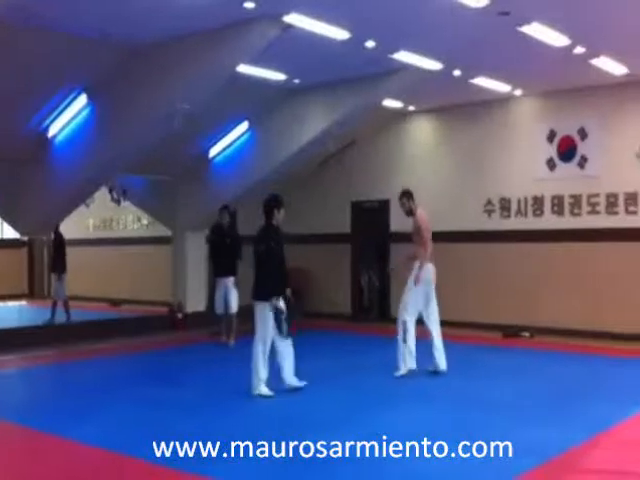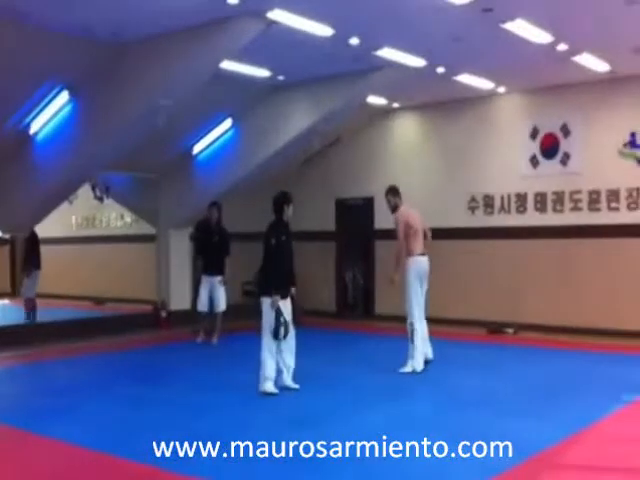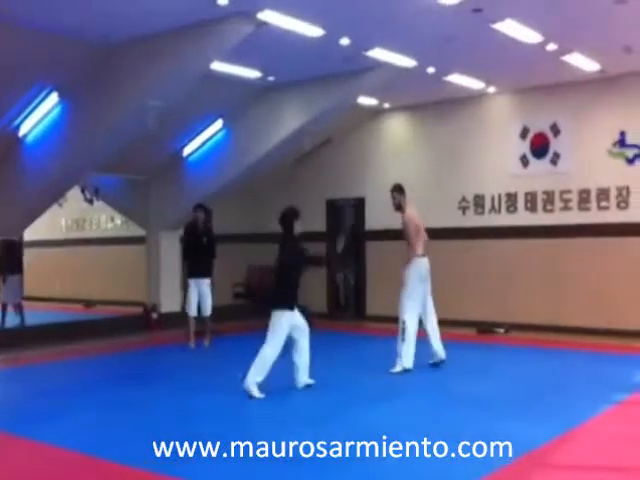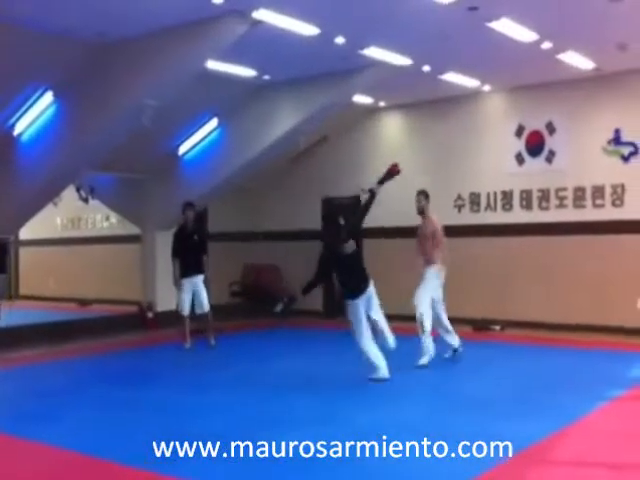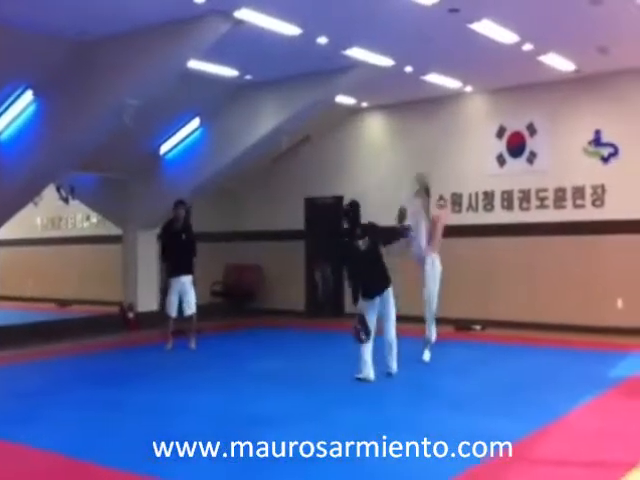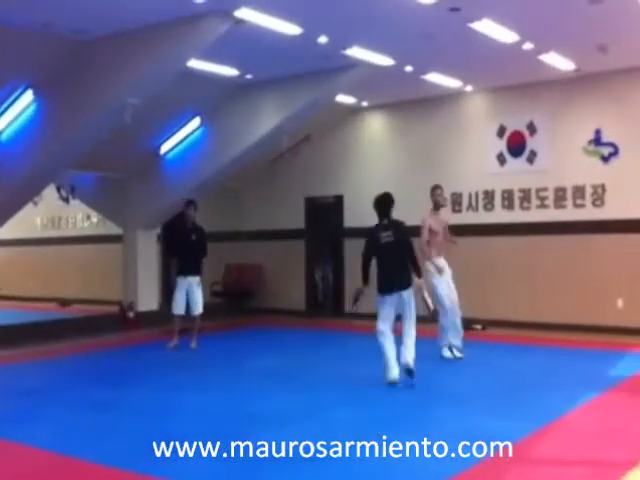
dt=0.5s
person 1, frame 1
left shoulder: (276, 234)
right shoulder: (263, 236)
right elbow: (261, 270)
left wrist: (285, 288)
right wrist: (270, 297)
left hip: (277, 295)
right hip: (266, 297)
left knee: (284, 337)
right knee: (264, 340)
left ankle: (288, 378)
right ankle: (259, 384)
person 1, frame 2
left shoulder: (285, 230)
right shoulder: (274, 231)
right elbow: (270, 264)
left wrist: (292, 284)
right wrist: (274, 294)
left hip: (283, 292)
right hip: (272, 293)
left knee: (288, 334)
right knee: (271, 336)
left ankle: (286, 377)
right ankle: (266, 381)
person 1, frame 3
left shoulder: (290, 245)
right shoulder: (292, 247)
left hip: (288, 304)
right hip: (284, 305)
left knee: (302, 333)
right knee: (273, 344)
left ankle: (302, 378)
right ankle: (252, 382)
person 1, frame 4
left shoulder: (330, 247)
right shoulder: (352, 231)
left elbow: (319, 277)
right elbow: (362, 212)
left wrist: (300, 293)
right wrist: (373, 193)
left hip: (353, 294)
right hip: (366, 285)
left knee: (362, 333)
right knee: (375, 313)
left ankle: (381, 369)
right ankle: (389, 338)
person 1, frame 5
left shoulder: (347, 244)
right shoulder: (371, 229)
left elbow: (352, 276)
right elbow: (390, 237)
left wrist: (356, 301)
right wrist: (404, 230)
left hip: (369, 293)
right hip: (385, 287)
left knee: (366, 333)
right knee: (389, 329)
left ankle: (367, 373)
right ankle: (392, 367)
person 1, frame 6
left shoulder: (372, 233)
right shoulder: (400, 227)
left elbow: (366, 259)
right elbow: (409, 253)
left wrist: (364, 283)
right wrist: (418, 275)
left hip: (385, 288)
right hip: (404, 284)
left knee: (384, 328)
right knee: (408, 325)
left ankle: (392, 372)
right ankle: (407, 359)
person 2, frame 1
left shoulder: (419, 217)
right shoulder: (418, 217)
left elbow: (428, 244)
left wrist: (419, 270)
left hip: (422, 269)
right hip: (426, 269)
left knee: (406, 314)
right knee: (431, 316)
left ankle: (408, 363)
right ankle: (440, 363)
person 2, frame 2
left shoulder: (399, 215)
right shoulder: (414, 212)
left elbow: (401, 245)
right elbow: (428, 234)
left wrist: (396, 272)
left hip: (414, 262)
right hip: (424, 260)
left knee: (414, 312)
right knee: (419, 310)
left ankle: (415, 362)
right ankle: (425, 353)
person 2, frame 3
left shoulder: (407, 216)
right shoulder: (412, 212)
left elbow: (413, 246)
left wrist: (406, 269)
left hip: (416, 264)
right hip: (423, 262)
left knee: (407, 312)
right knee: (427, 310)
left ankle: (405, 361)
right ankle: (438, 354)
person 2, frame 4
left shoulder: (432, 223)
right shoulder: (421, 225)
left elbow: (441, 245)
left wrist: (440, 265)
left hip: (436, 270)
right hip: (428, 270)
left knee: (420, 302)
right knee: (437, 311)
left ankle: (428, 350)
right ankle: (455, 344)
person 2, frame 5
left shoulder: (437, 218)
right shoulder: (420, 218)
left elbow: (437, 234)
left hip: (433, 258)
right hip: (420, 252)
left knee: (431, 303)
left ankle: (428, 344)
person 2, frame 6
left shoulder: (443, 218)
right shoulder: (427, 219)
right elbow: (423, 245)
right wrist: (434, 264)
left hip: (443, 263)
right hip: (432, 265)
left knee: (453, 303)
right knee: (445, 305)
left ankle: (453, 344)
right ankle: (445, 345)
person 3, frame 1
left shoulder: (234, 235)
right shoulder: (215, 235)
left elbow: (238, 258)
right elbow: (213, 258)
left wrist: (236, 276)
right wrist: (215, 276)
left hip: (230, 276)
right hip: (219, 277)
left knee: (232, 308)
right knee: (221, 309)
left ankle: (232, 336)
right ankle: (224, 335)
person 3, frame 2
left shoulder: (222, 233)
right shoulder: (202, 231)
left elbow: (225, 256)
right elbow: (199, 255)
left wrist: (224, 275)
right wrist: (200, 272)
left hip: (218, 275)
right hip: (205, 274)
left knee: (219, 307)
right knee: (202, 306)
left ankle: (216, 335)
right ankle: (202, 333)
person 3, frame 3
left shoulder: (209, 235)
right shoulder: (189, 234)
left elbow: (212, 258)
right elbow: (186, 258)
left wrist: (211, 277)
right wrist: (187, 276)
left hip: (205, 277)
right hip: (192, 278)
left knee: (206, 310)
right knee: (191, 311)
left ankle: (207, 337)
right ankle: (192, 340)
person 3, frame 4
left shoulder: (200, 232)
right shoulder: (178, 234)
left elbow: (204, 255)
right elbow: (175, 257)
left wrist: (205, 273)
right wrist: (176, 277)
left hip: (198, 276)
right hip: (185, 277)
left knee: (205, 307)
right knee: (185, 310)
left ankle: (211, 335)
right ankle: (187, 339)
person 3, frame 5
left shoulder: (189, 231)
right shoulder: (167, 232)
left elbow: (193, 255)
right elbow: (165, 258)
left wrist: (193, 274)
right wrist: (167, 277)
left hip: (187, 276)
right hip: (173, 277)
left knee: (191, 309)
right knee: (171, 311)
left ankle: (192, 339)
right ankle: (170, 340)
person 3, frame 6
left shoulder: (199, 231)
right shoulder: (178, 230)
left elbow: (203, 255)
right elbow: (175, 254)
left wrist: (200, 274)
right wrist: (177, 271)
left hip: (195, 276)
right hip: (181, 276)
left knee: (197, 309)
right knee: (177, 309)
left ankle: (194, 339)
right ankle: (175, 338)
